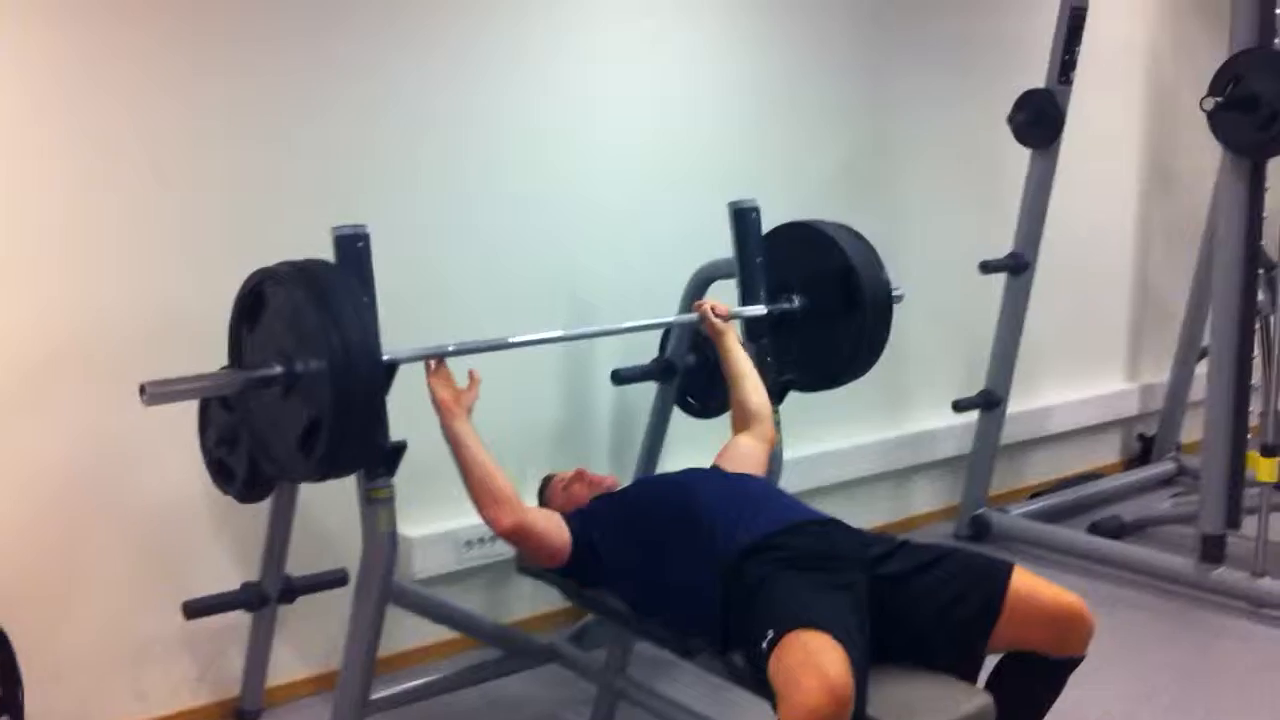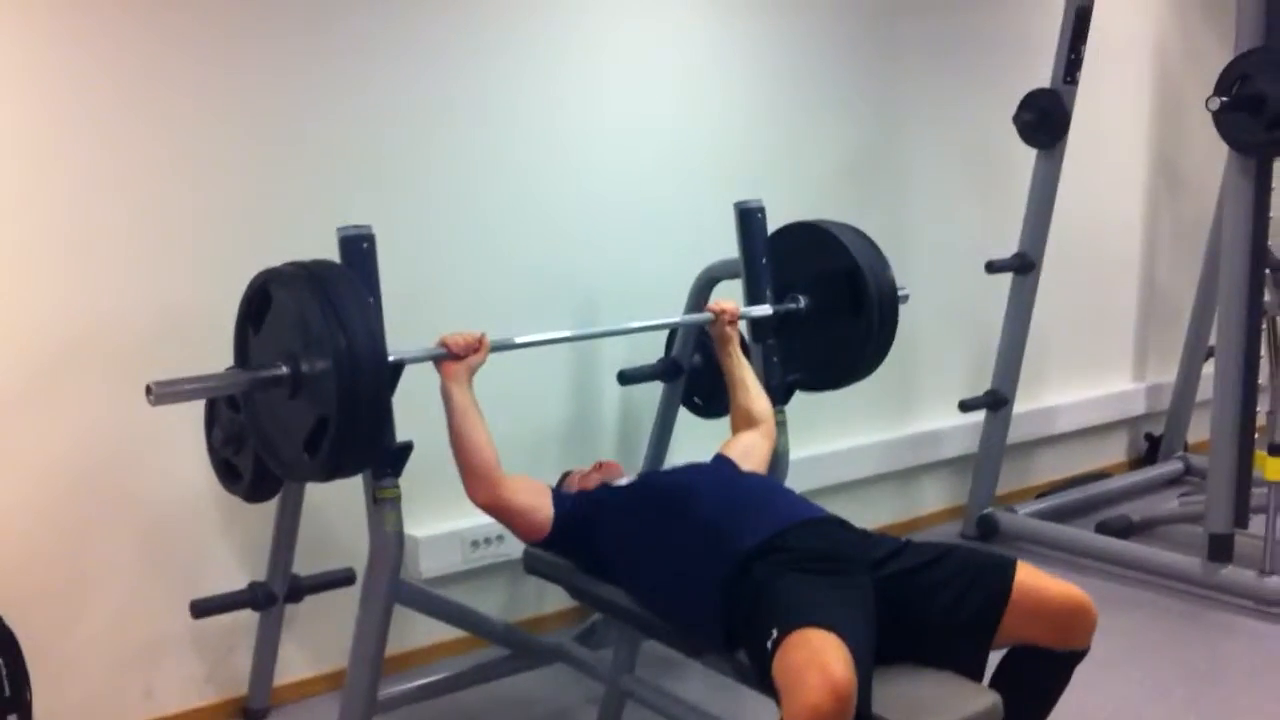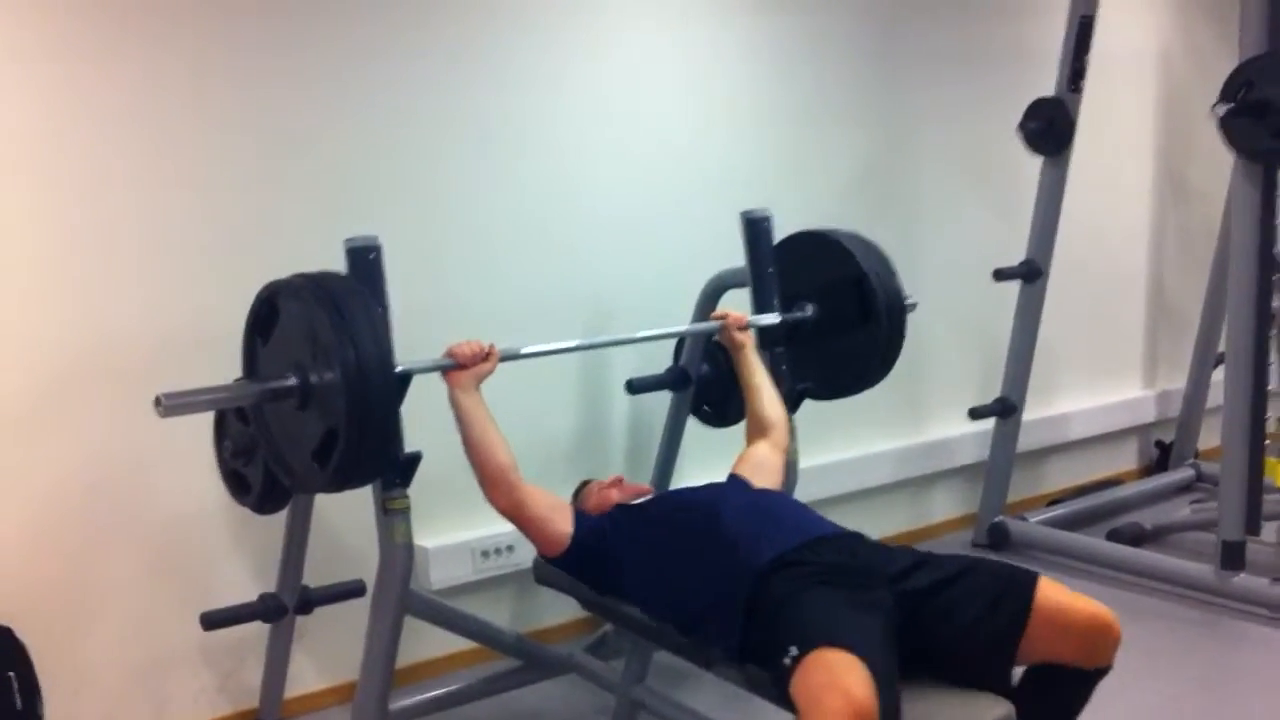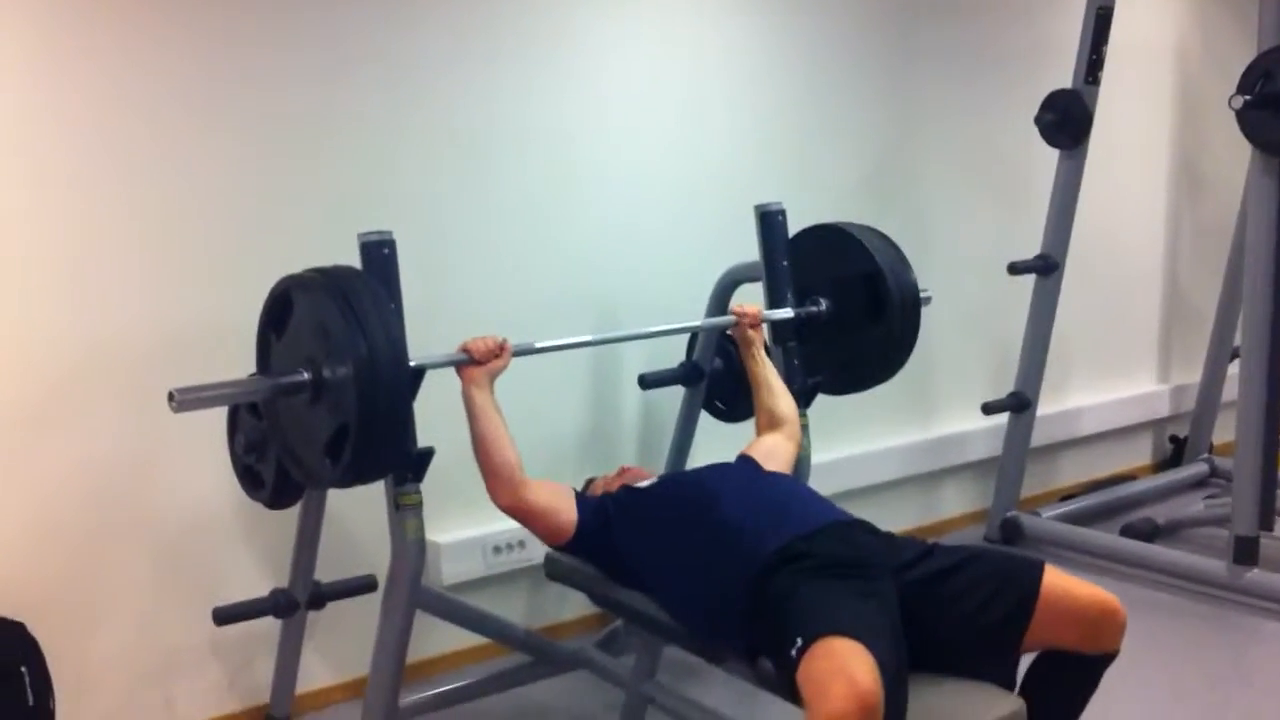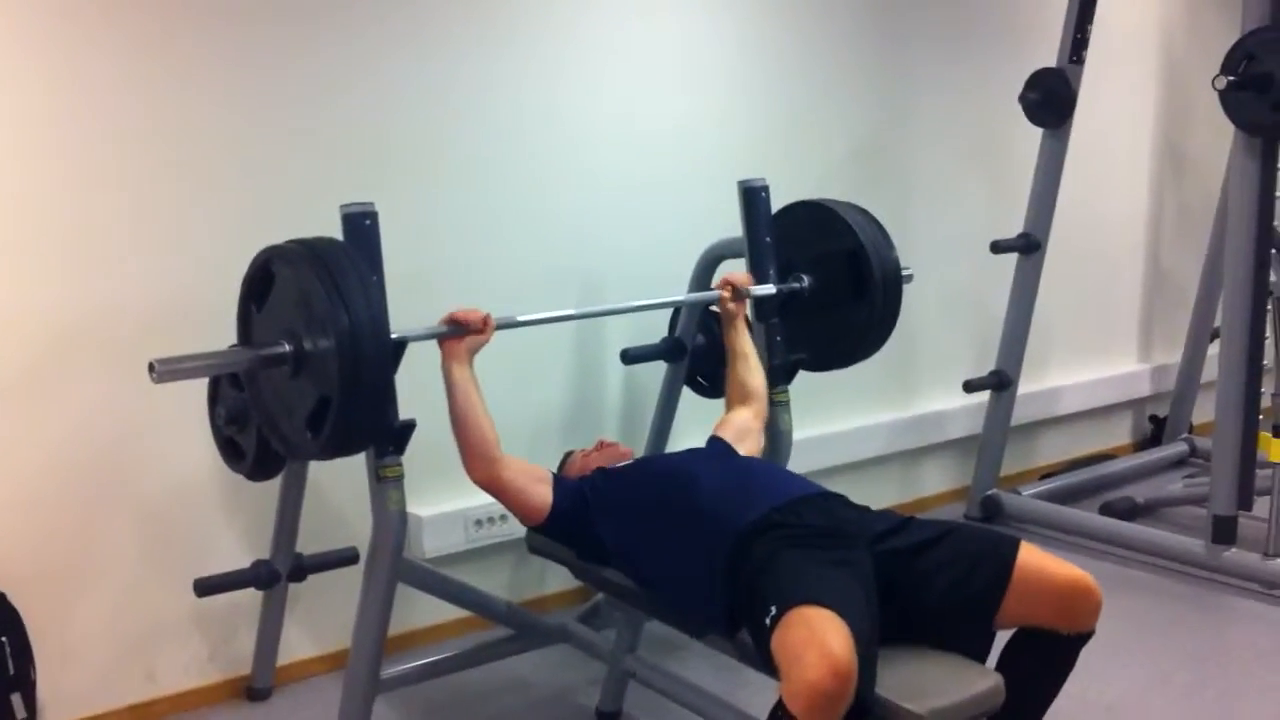
dt=1s
person 1, frame 1
left shoulder: (698, 488)
right shoulder: (588, 535)
left elbow: (758, 430)
right elbow: (509, 517)
left wrist: (725, 340)
right wrist: (455, 418)
left hip: (845, 547)
right hip: (764, 578)
left knee: (1065, 623)
person 1, frame 2
left shoulder: (703, 479)
right shoulder: (585, 517)
left elbow: (759, 430)
right elbow: (491, 489)
left wrist: (727, 345)
right wrist: (456, 380)
left hip: (849, 547)
right hip: (767, 576)
left knee: (1069, 614)
person 1, frame 3
left shoulder: (719, 500)
right shoulder: (600, 540)
left elbow: (771, 437)
right elbow: (510, 494)
left wrist: (743, 350)
right wrist: (465, 389)
left hip: (868, 562)
right hip: (787, 591)
left knee: (1092, 631)
person 1, frame 4
left shoulder: (730, 480)
right shoulder: (609, 521)
left elbow: (784, 432)
right elbow: (514, 492)
left wrist: (751, 346)
right wrist: (478, 385)
left hip: (872, 550)
right hip: (790, 581)
left knee: (1098, 619)
person 1, frame 5
left shoulder: (702, 462)
right shoulder: (585, 501)
left elbow: (749, 406)
right elbow: (489, 468)
left wrist: (733, 321)
right wrist: (457, 359)
left hip: (850, 525)
right hip: (767, 553)
left knee: (1074, 598)
